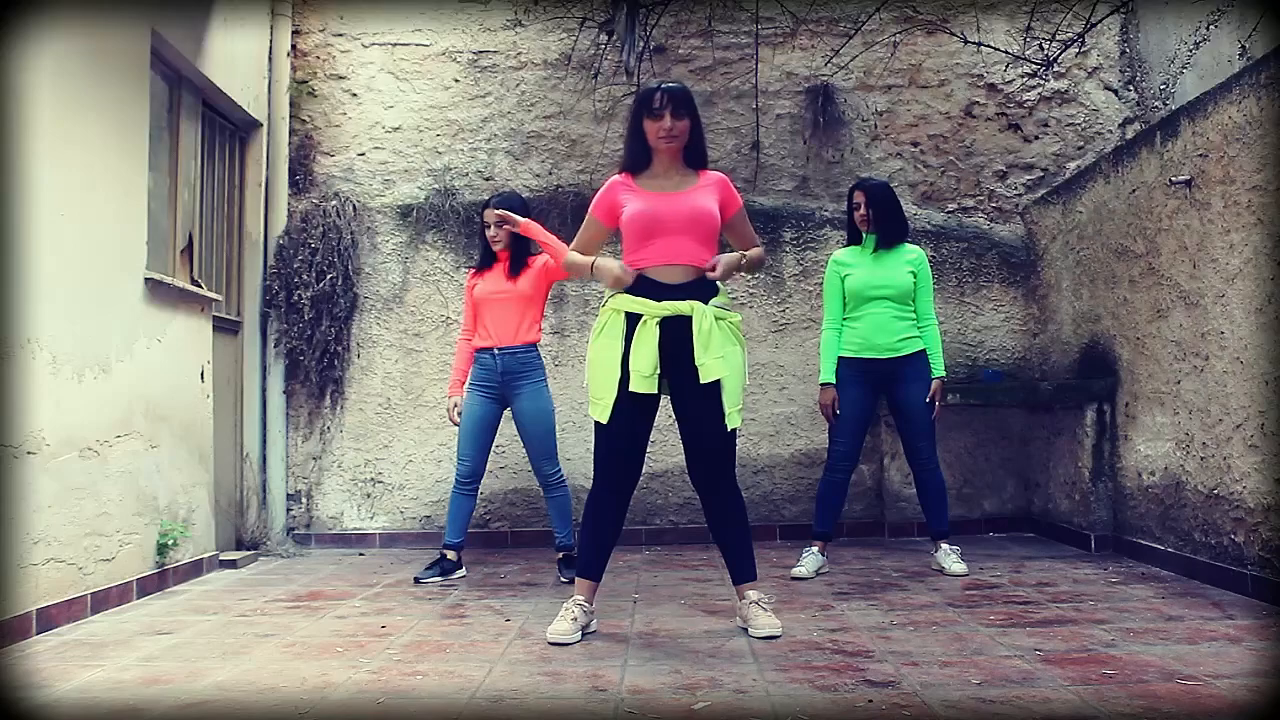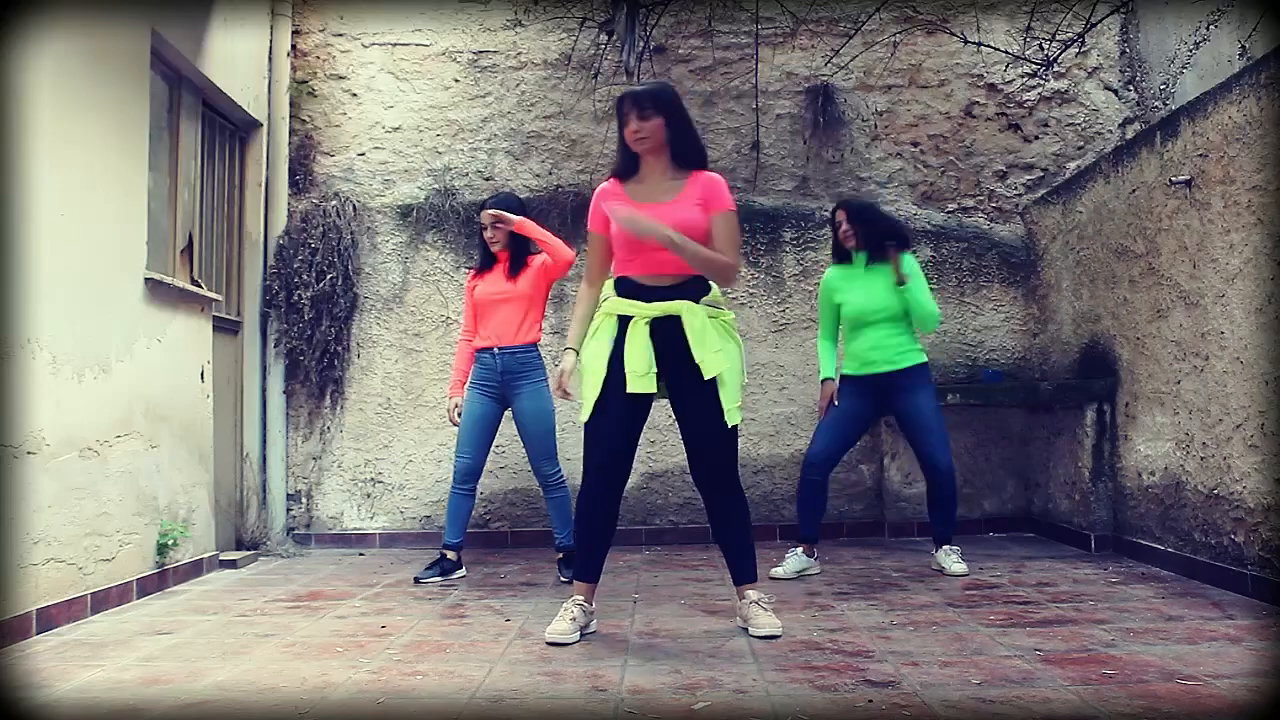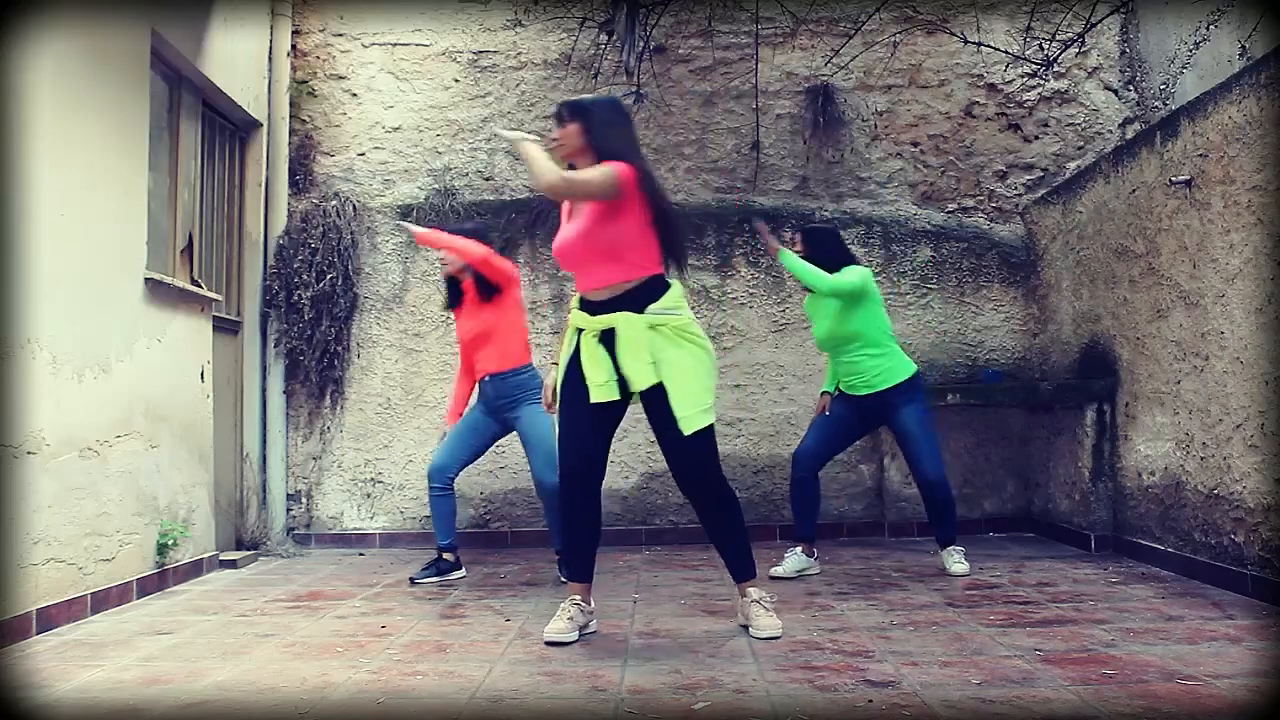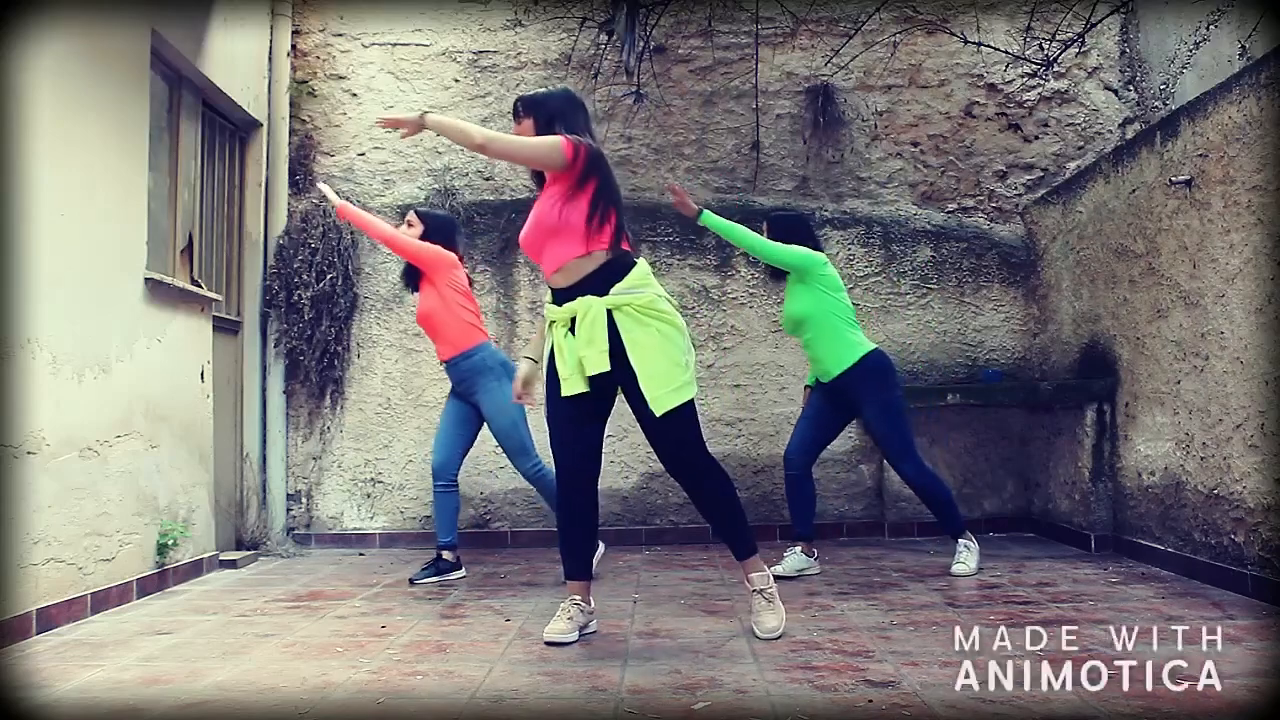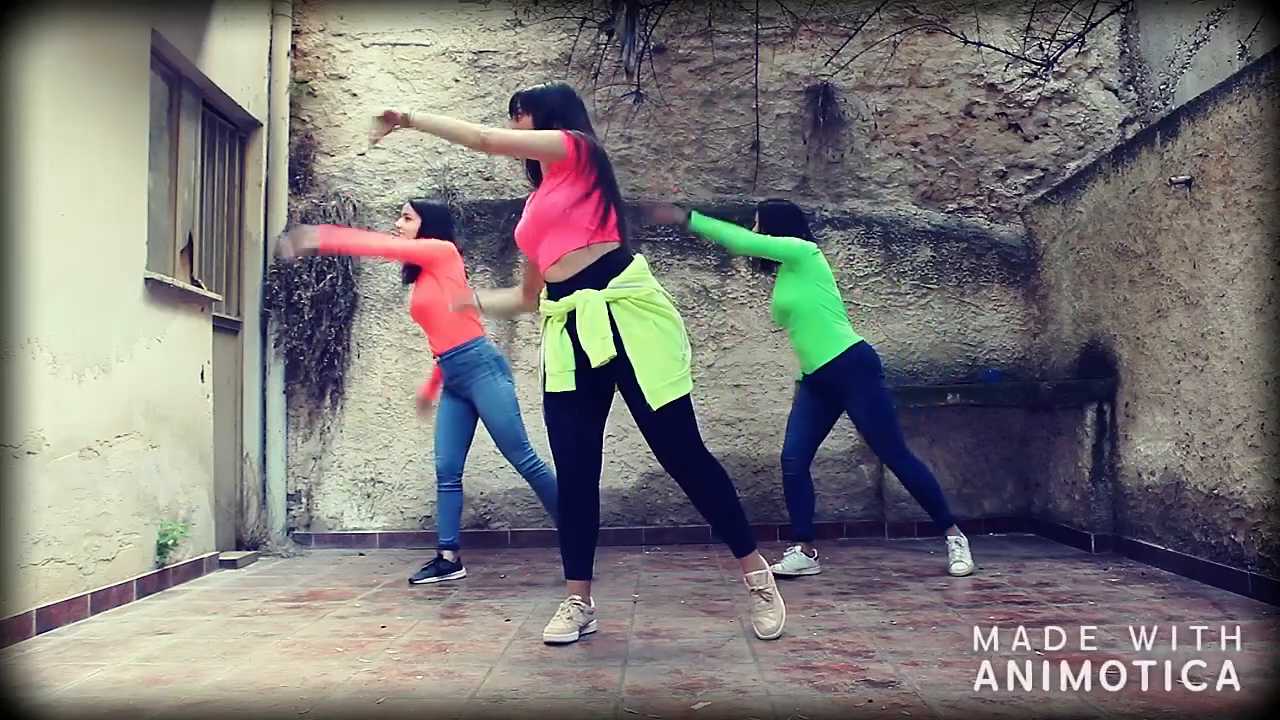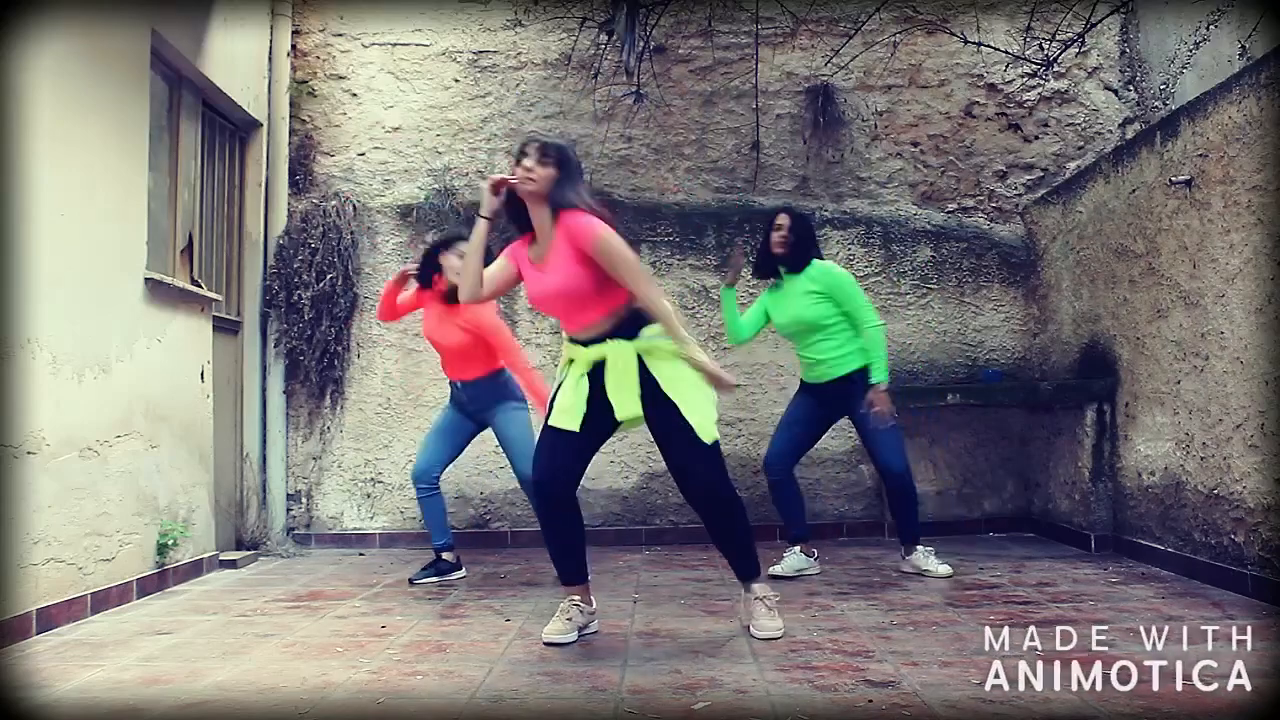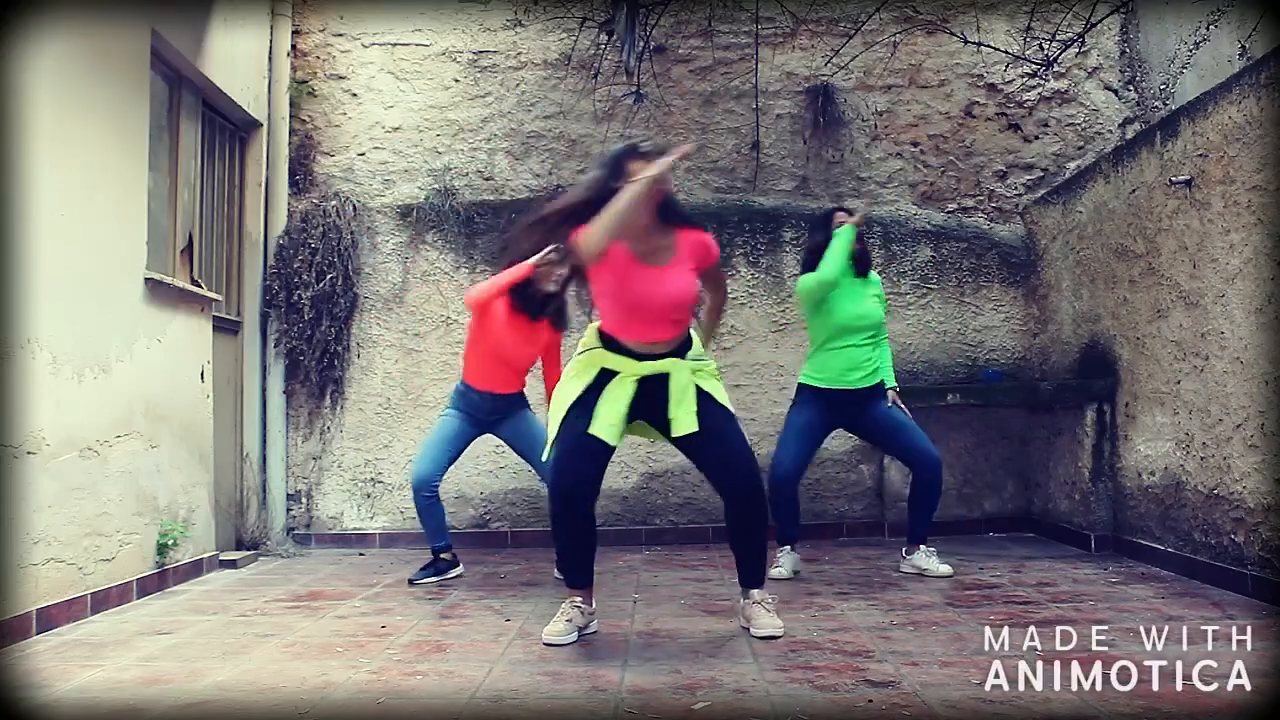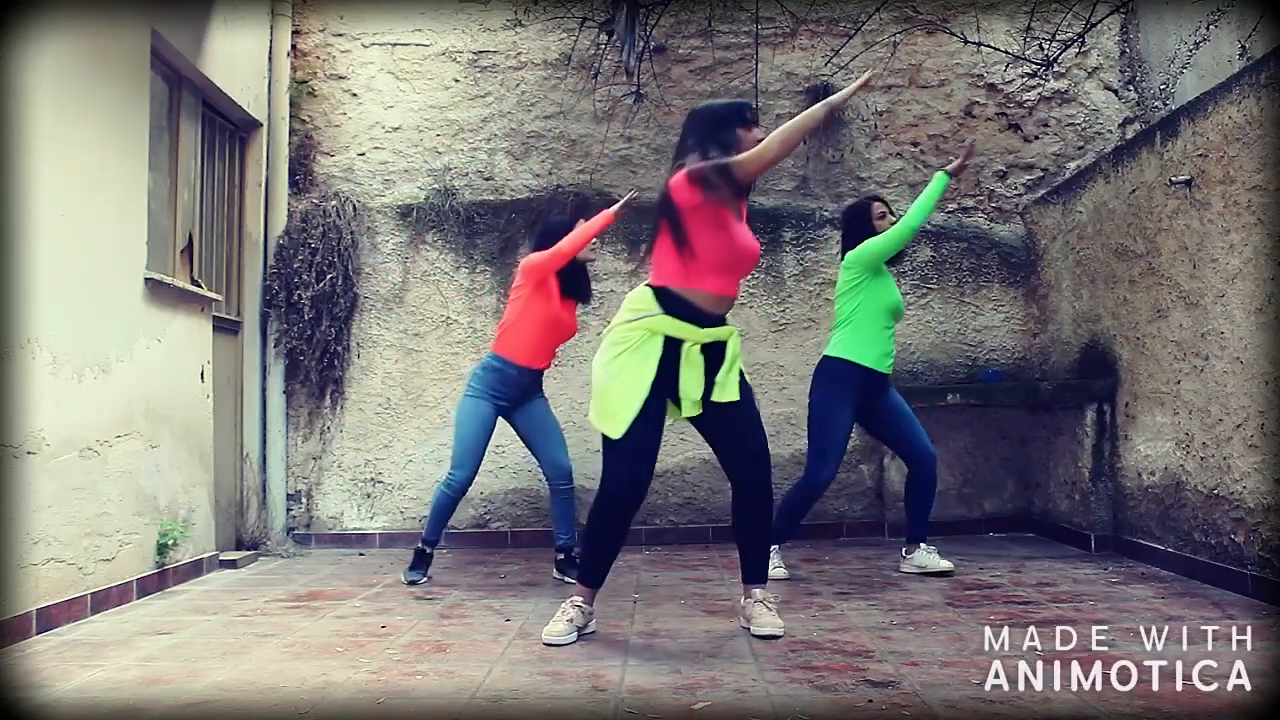
dt=0.3s
person 1, frame 1
left shoulder: (716, 186)
right shoulder: (618, 189)
left elbow: (755, 250)
right elbow: (574, 255)
left wrist: (736, 259)
right wrist: (599, 266)
left hip: (702, 330)
right hip: (632, 327)
left knee: (714, 469)
right knee: (614, 470)
left ankle: (749, 594)
right ankle: (582, 600)
person 1, frame 2
left shoulder: (708, 186)
right shoulder: (609, 194)
left elbow: (728, 267)
right elbow: (592, 280)
left wrist: (665, 236)
right wrist: (572, 349)
left hip: (694, 331)
right hip: (625, 330)
left knee: (716, 470)
right knee: (602, 470)
left ankle: (749, 596)
right ankle: (581, 601)
person 1, frame 3
left shoulder: (622, 175)
right shoulder: (573, 209)
left elbow: (550, 181)
left wrist: (528, 144)
right wrist: (559, 364)
left hip: (656, 336)
right hip: (596, 340)
left knee: (699, 473)
right knee: (576, 476)
left ankle: (750, 591)
right ankle: (578, 600)
person 1, frame 4
left shoulder: (573, 154)
right shoulder: (547, 197)
left elbow: (484, 141)
left wrist: (426, 118)
right wrist: (532, 357)
left hip: (626, 317)
right hip: (573, 332)
left knee: (685, 455)
right knee: (573, 474)
left ankle: (756, 575)
right ankle: (578, 601)
person 1, frame 5
left shoulder: (573, 148)
right shoulder: (535, 200)
left elbow: (483, 136)
right elbow: (531, 291)
left wrist: (412, 119)
right wrist: (474, 299)
left hip: (623, 313)
right hip: (567, 329)
left knee: (680, 451)
right knee: (573, 471)
left ankle: (756, 571)
right ankle: (579, 602)
person 1, frame 6
left shoulder: (582, 225)
right shoulder: (521, 251)
left elbow: (645, 285)
right elbow: (470, 294)
left wrist: (693, 352)
right wrist: (484, 217)
left hip: (649, 357)
right hip: (588, 368)
left knee: (705, 480)
right knee: (549, 481)
left ankle: (756, 590)
right ankle: (579, 602)
person 1, frame 7
left shoulder: (698, 242)
right shoulder: (601, 236)
left elbow: (714, 299)
right elbow: (589, 244)
left wrist: (701, 346)
right wrist: (645, 179)
left hip: (679, 375)
right hip: (610, 374)
left knee: (743, 482)
right knee: (569, 489)
left ankle: (755, 596)
right ankle: (580, 603)
person 1, frame 8
left shoulder: (734, 202)
right shoulder: (693, 184)
right elbow: (767, 155)
right wrist: (832, 102)
left hip: (711, 347)
right hip: (652, 343)
left knee: (752, 472)
right knee: (625, 482)
left ankle: (754, 595)
right ankle: (581, 601)
person 2, frame 1
left shoulder: (913, 256)
right shoulder: (842, 260)
left elbow: (928, 318)
right elbow: (831, 323)
left wrist: (938, 373)
right wrist: (827, 380)
left hip: (907, 366)
right hip: (854, 368)
left knee: (924, 458)
right knee: (840, 460)
left ankle: (942, 547)
right ankle: (818, 550)
person 2, frame 2
left shoulder: (905, 264)
right shoulder: (834, 278)
left elbow: (929, 322)
right elbow: (826, 337)
left wrist: (901, 278)
right wrist: (828, 378)
left hip: (909, 377)
right hip: (857, 384)
left knee: (939, 464)
right knee: (816, 460)
left ankle: (944, 547)
right ankle: (805, 551)
person 2, frame 3
left shoulder: (857, 277)
right shoulder: (812, 304)
left elbow: (827, 284)
left wrist: (779, 254)
right wrist: (828, 390)
left hip: (901, 392)
right hip: (853, 399)
left knee: (932, 477)
right knee: (804, 461)
left ankle: (949, 547)
right ankle: (804, 552)
person 2, frame 4
left shoulder: (812, 262)
right shoulder: (796, 284)
left elbow: (755, 246)
left wrist: (699, 214)
right wrist: (810, 382)
left hip: (868, 375)
right hip: (832, 387)
left knee: (908, 466)
right knee: (795, 460)
left ankle: (962, 539)
right ankle: (805, 552)
person 2, frame 5
left shoulder: (800, 251)
right shoulder: (785, 277)
left elbow: (747, 242)
left wrist: (686, 219)
right wrist: (803, 379)
left hip: (852, 367)
right hip: (818, 378)
left knee: (896, 456)
right knee: (793, 462)
left ankle: (953, 535)
right ankle: (805, 551)
person 2, frame 6
left shoulder: (827, 273)
right shoulder: (773, 292)
left elbow: (871, 325)
right elbow: (740, 335)
left wrist: (879, 384)
right wrist: (729, 287)
left hip: (859, 381)
right hip: (815, 389)
left knee: (894, 468)
right knee: (776, 464)
left ankle: (913, 550)
right ankle: (803, 552)
person 2, frame 7
left shoulder: (872, 284)
right shoulder: (814, 284)
right elbow: (829, 271)
left wrist: (890, 386)
right wrist: (841, 229)
left hip: (868, 396)
right hip: (818, 397)
left knee: (928, 462)
right knee: (781, 475)
left ankle: (915, 551)
right ankle: (786, 551)
person 2, frame 8
left shoulder: (880, 273)
right shoulder: (859, 258)
right elbow: (911, 225)
left wrist: (888, 372)
right wrist: (946, 176)
left hip: (875, 384)
right hip: (839, 378)
left knee: (924, 459)
right knee: (820, 474)
left ankle: (914, 550)
right ankle: (772, 547)
person 3, frame 1
left shoulder: (539, 267)
right shoulder: (477, 275)
right elbow: (467, 335)
left wrist: (526, 226)
right wrist: (455, 387)
left hip: (525, 370)
right hip: (483, 373)
left knee: (548, 471)
right knee: (467, 472)
left ankle: (567, 553)
right ankle: (451, 556)
person 3, frame 2
left shoulder: (537, 266)
right shoulder: (477, 277)
left elbow: (567, 258)
right elbow: (467, 335)
left wrist: (521, 224)
right wrist: (456, 388)
left hip: (525, 370)
right hip: (484, 374)
left knee: (547, 470)
right knee: (465, 470)
left ankle: (567, 553)
right ankle: (451, 557)
person 3, frame 3
left shoulder: (503, 280)
right shoulder: (463, 305)
left elbow: (483, 253)
right elbow: (467, 367)
left wrist: (424, 234)
right wrist: (452, 421)
left hip: (524, 393)
right hip: (489, 401)
left knee: (548, 481)
right knee: (440, 469)
left ankle: (567, 556)
right ankle: (449, 558)
person 3, frame 4
left shoulder: (442, 261)
right shoulder: (430, 282)
left elbow: (386, 234)
left wrist: (338, 203)
left hip: (486, 373)
right hip: (463, 384)
left knee: (529, 465)
right knee: (442, 469)
right ankle: (448, 557)
person 3, frame 5
left shoulder: (441, 251)
right shoulder: (425, 276)
left elbow: (384, 245)
left wrist: (319, 239)
right wrist: (430, 387)
left hip: (481, 368)
right hip: (455, 375)
left knee: (522, 458)
right knee: (447, 470)
right ankle: (449, 557)
person 3, frame 6
left shoulder: (477, 305)
right shoulder: (428, 291)
left elbow: (517, 358)
right elbow: (387, 313)
left wrist: (550, 410)
right wrist: (398, 280)
left hip: (499, 396)
right hip: (463, 400)
left knee: (530, 474)
right knee: (423, 473)
right ankle: (447, 559)
person 3, frame 7
left shoulder: (550, 324)
right shoulder: (493, 299)
left elbow: (552, 375)
right elbow: (473, 300)
right wrist: (531, 264)
left hip: (512, 410)
right hip: (466, 405)
right knee: (423, 477)
right ankle: (444, 557)
person 3, frame 8
left shoulder: (572, 295)
right shoulder: (534, 269)
right elbow: (561, 252)
right wrist: (609, 214)
left hip: (529, 391)
right hip: (490, 381)
left knee: (560, 471)
right knee: (460, 477)
left ankle: (565, 557)
right ankle: (425, 549)
